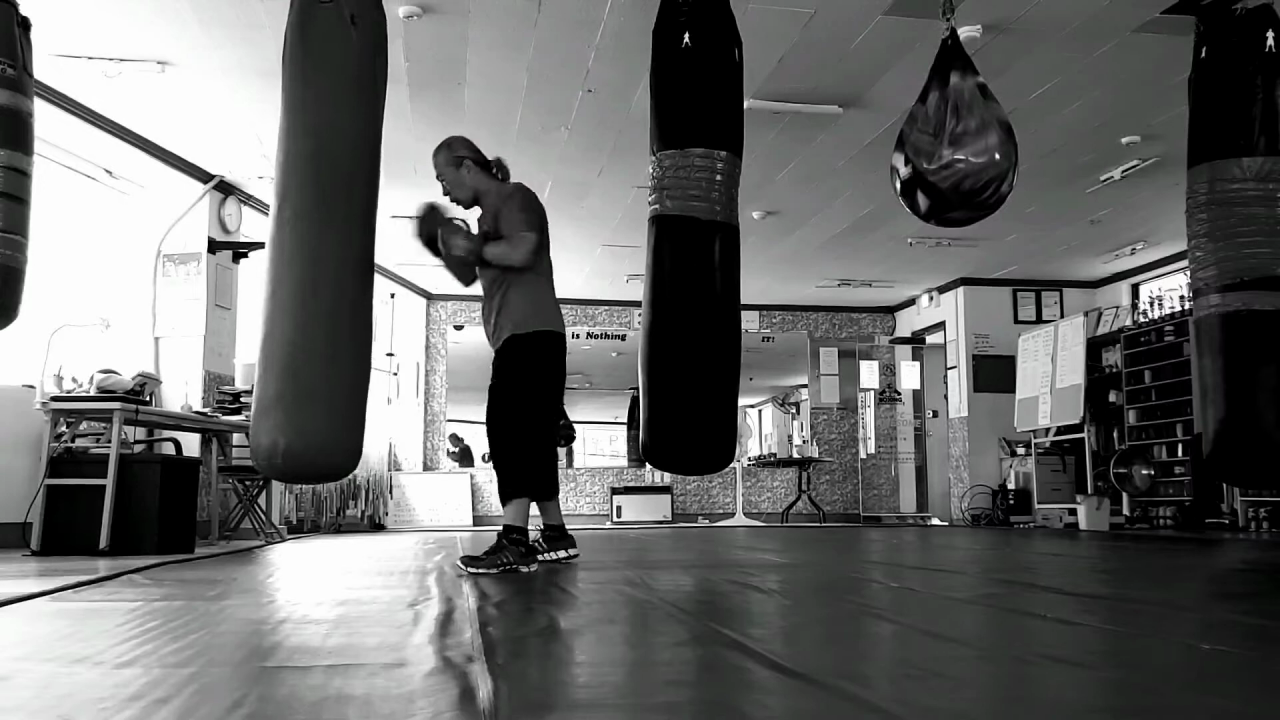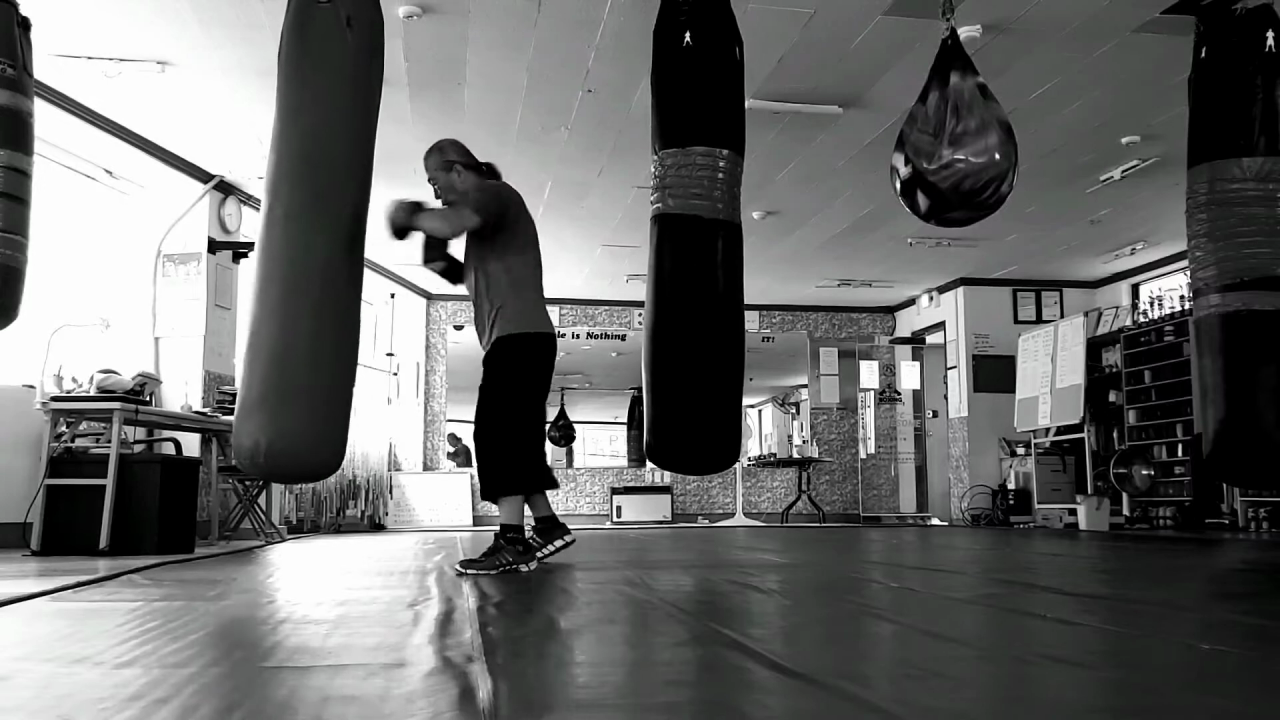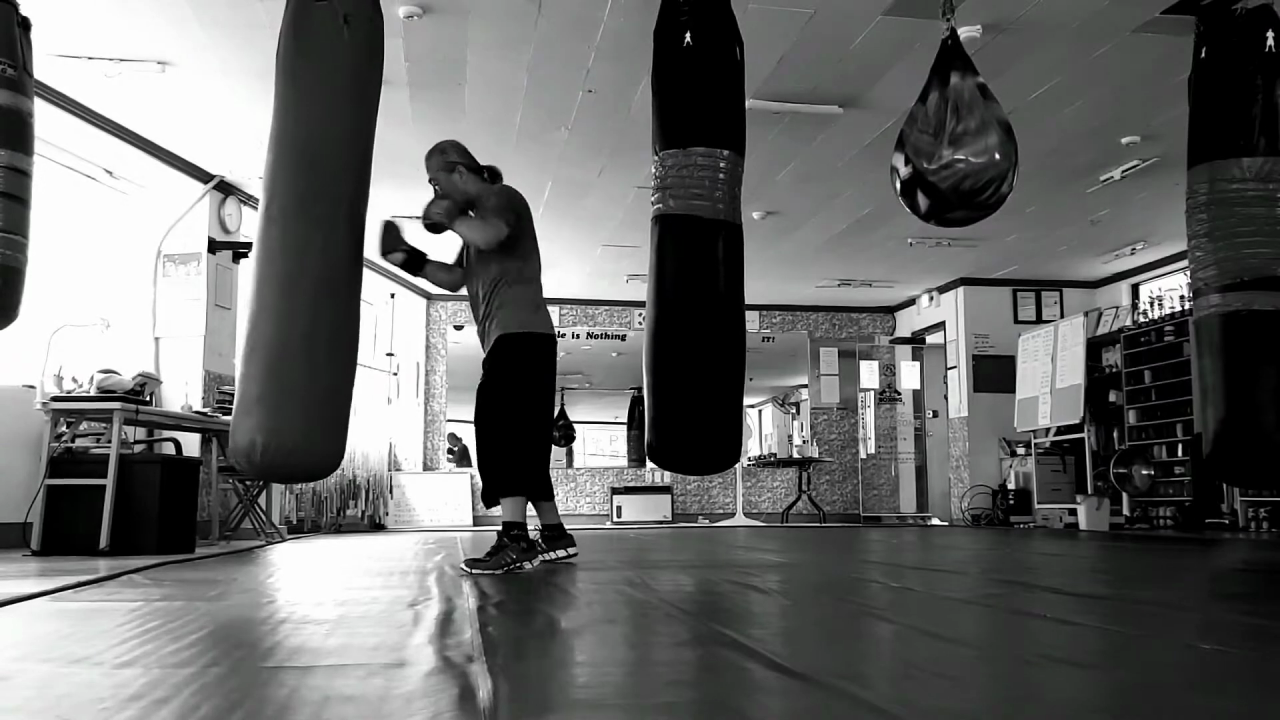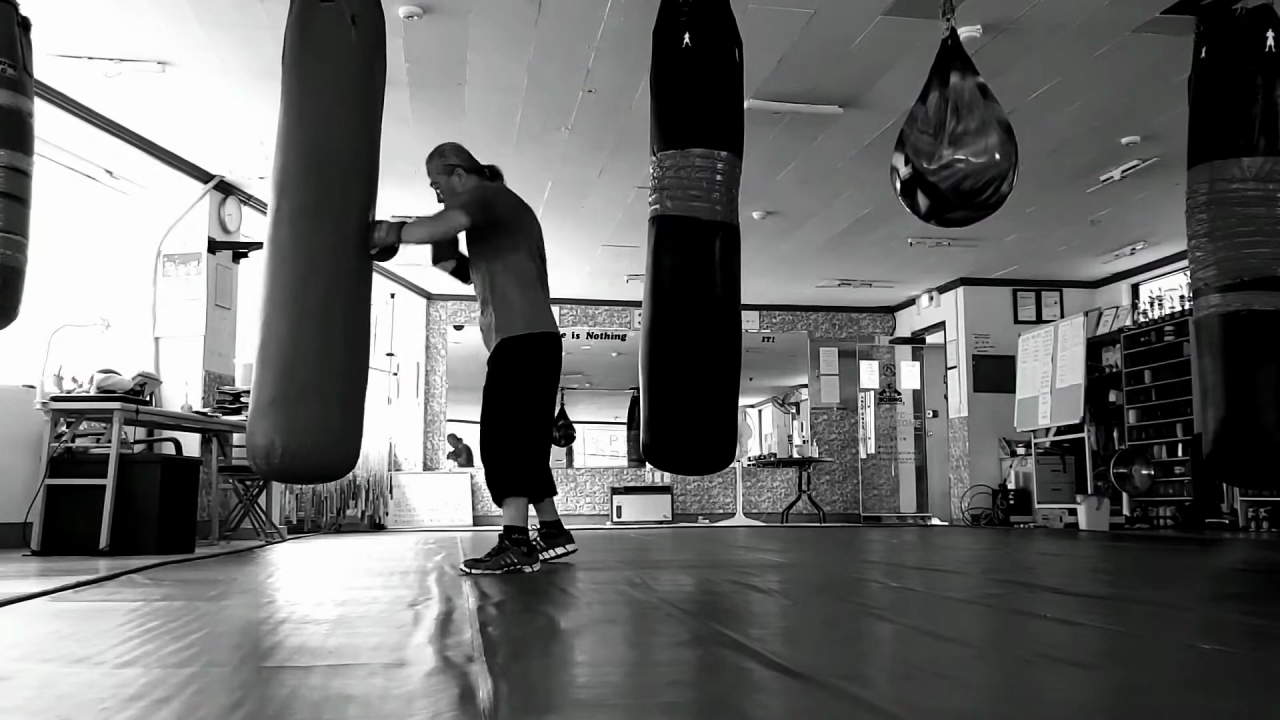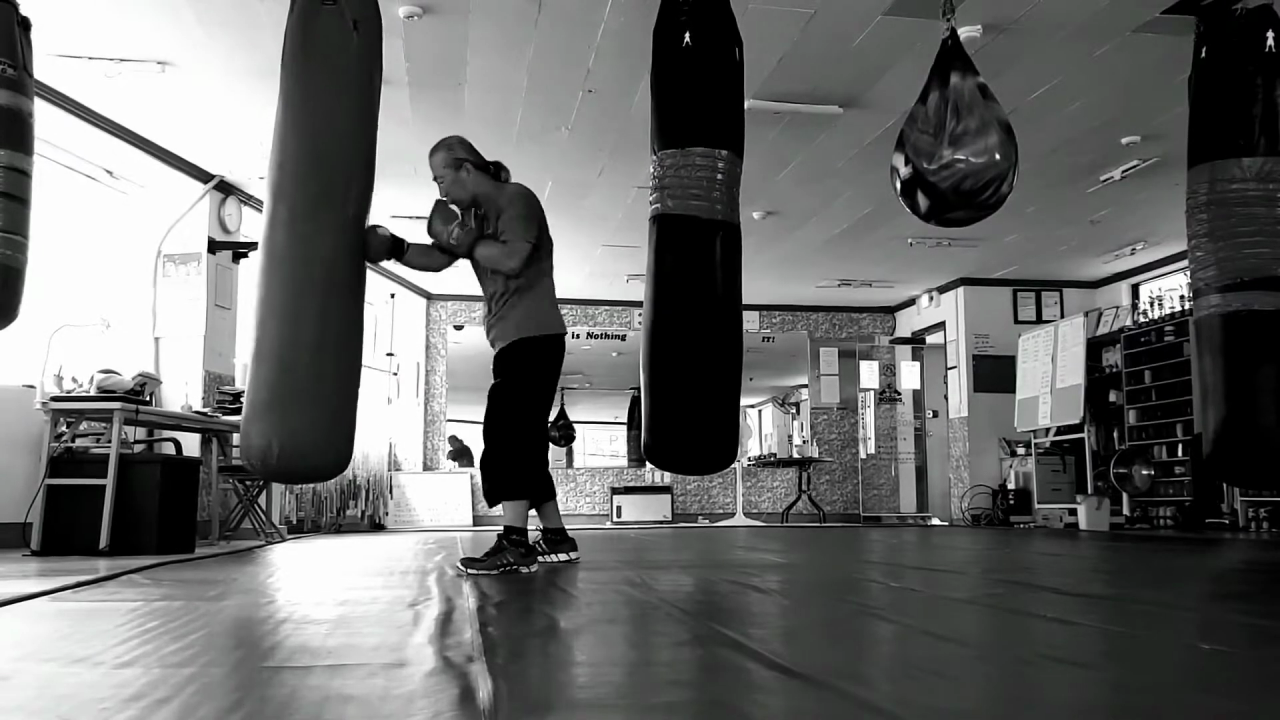
dt=0.7s
person 1, frame 1
left shoulder: (513, 197)
right shoulder: (491, 215)
left elbow: (522, 252)
right elbow: (468, 275)
left wrist: (473, 247)
right wrist: (451, 247)
left hip: (530, 337)
right hip: (519, 340)
left knee: (511, 435)
right knee: (528, 438)
left ankle: (514, 542)
right ankle: (556, 536)
person 1, frame 2
left shoulder: (493, 192)
right shoulder: (486, 207)
left elbow: (453, 225)
right elbow: (479, 275)
left wrist: (411, 217)
right wrist: (441, 261)
left hip: (519, 338)
right hip: (517, 338)
left knee: (498, 432)
right knee: (518, 438)
left ankle: (511, 541)
right ankle: (547, 526)
person 1, frame 3
left shoulder: (502, 198)
right shoulder: (473, 216)
left elbow: (486, 237)
right elbow: (456, 279)
left wrist: (448, 217)
right wrist: (409, 259)
left hip: (520, 338)
right hip: (514, 341)
left knee: (500, 432)
right knee: (522, 438)
left ankle: (513, 539)
right ankle: (553, 535)
person 1, frame 4
left shoulder: (485, 194)
right shoulder: (509, 206)
left elbow: (445, 227)
left wrist: (393, 231)
right wrist: (461, 265)
left hip: (521, 338)
right hip: (527, 338)
left knee: (503, 436)
right knee: (522, 439)
left ankle: (515, 542)
right ankle: (551, 533)
person 1, frame 5
left shoulder: (517, 199)
right shoulder: (475, 212)
left elbow: (511, 260)
right elbow: (436, 260)
left wrist: (459, 238)
right wrist: (392, 247)
left hip: (533, 337)
right hip: (520, 341)
left knee: (507, 434)
right knee: (521, 439)
left ankle: (514, 543)
right ankle: (555, 537)
